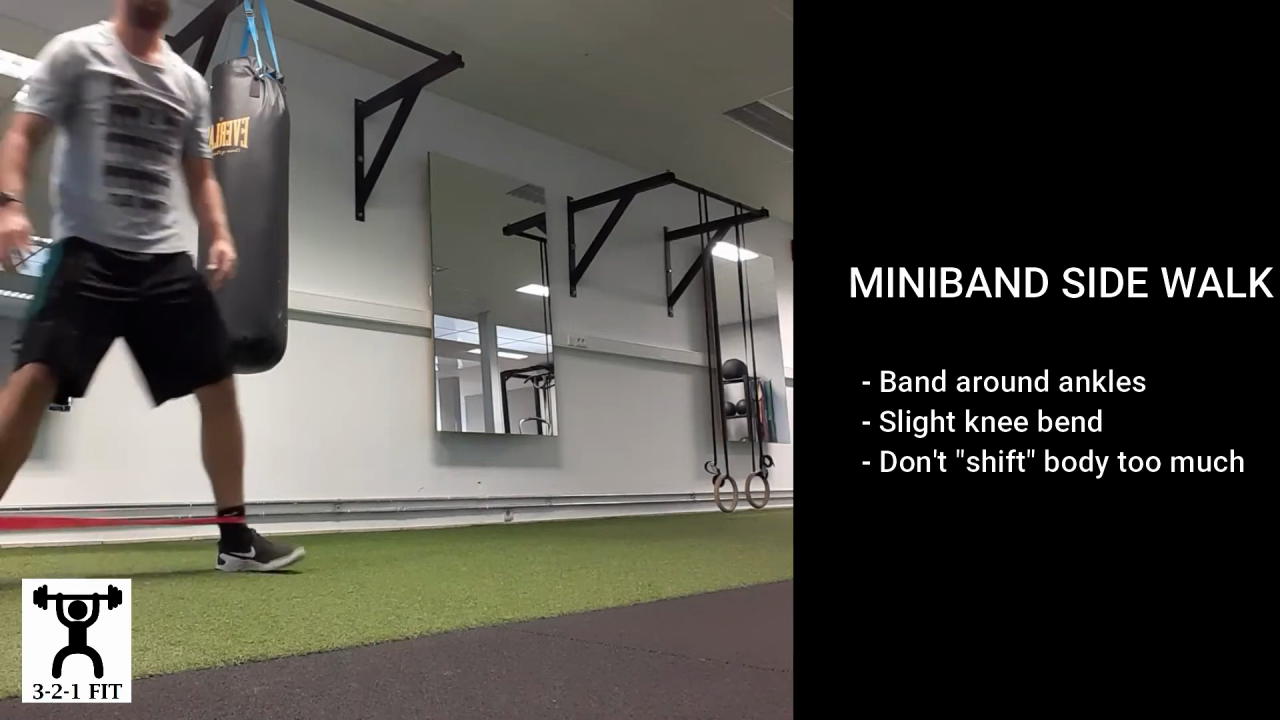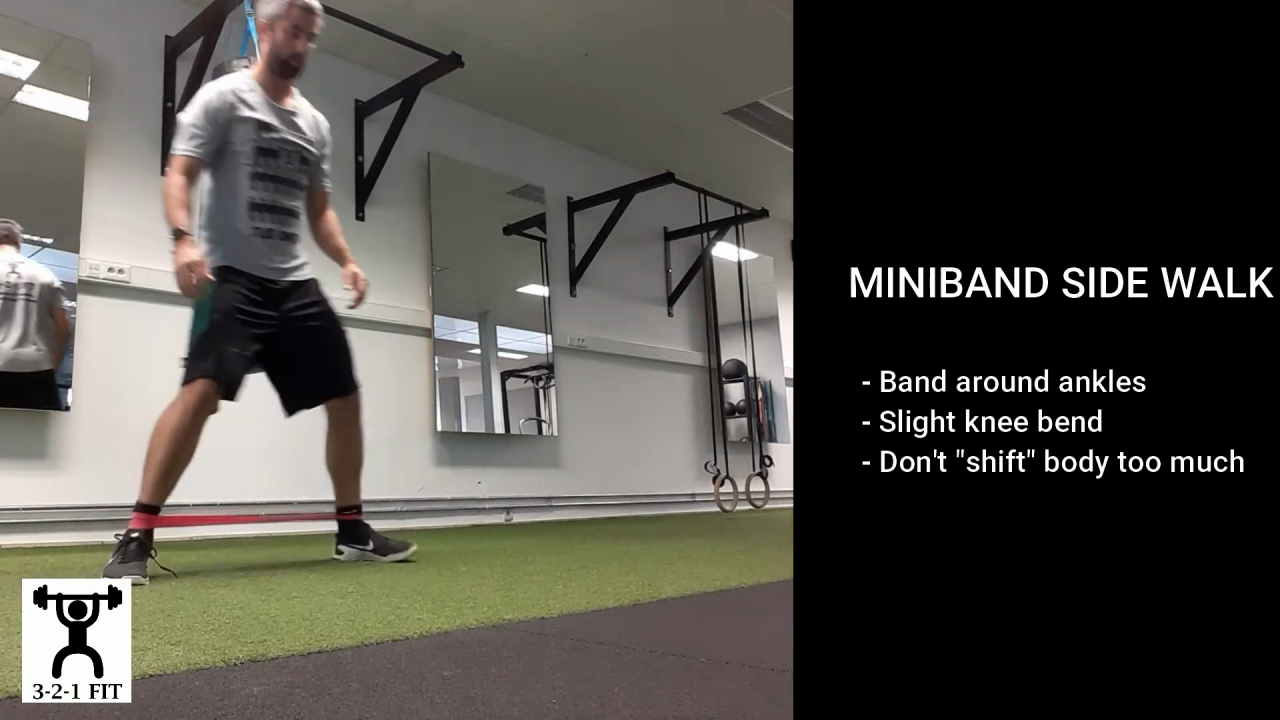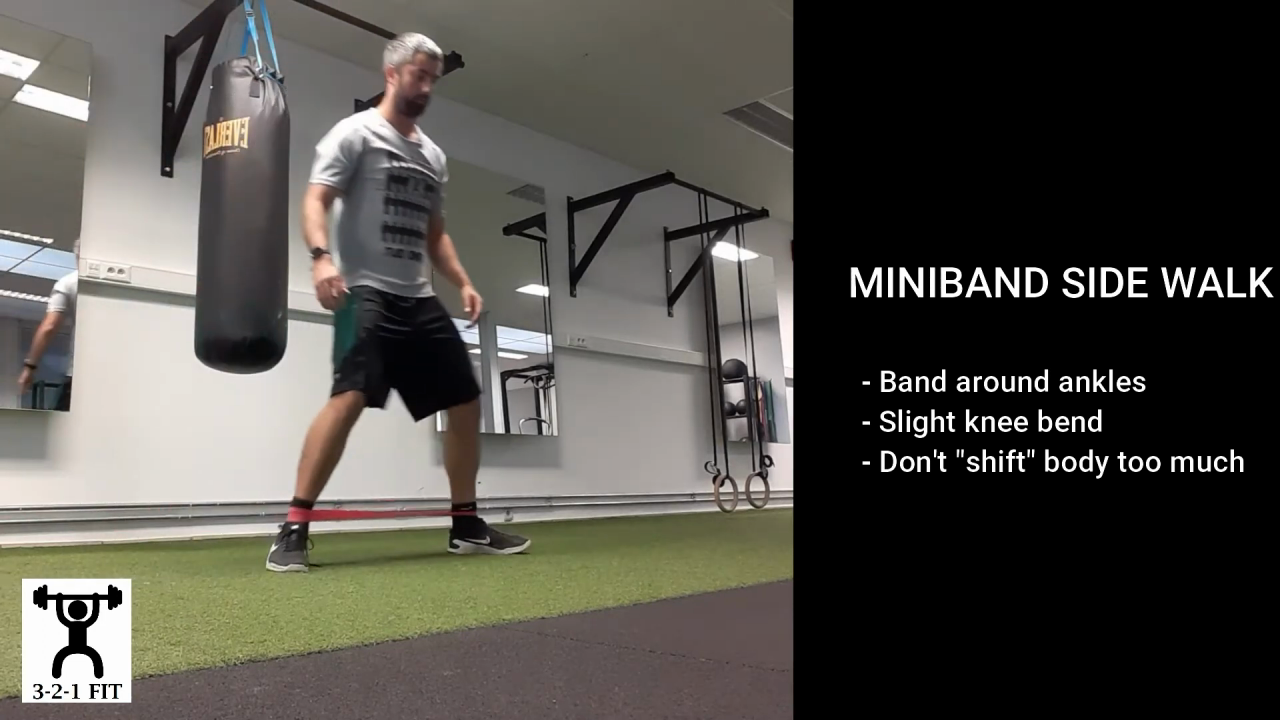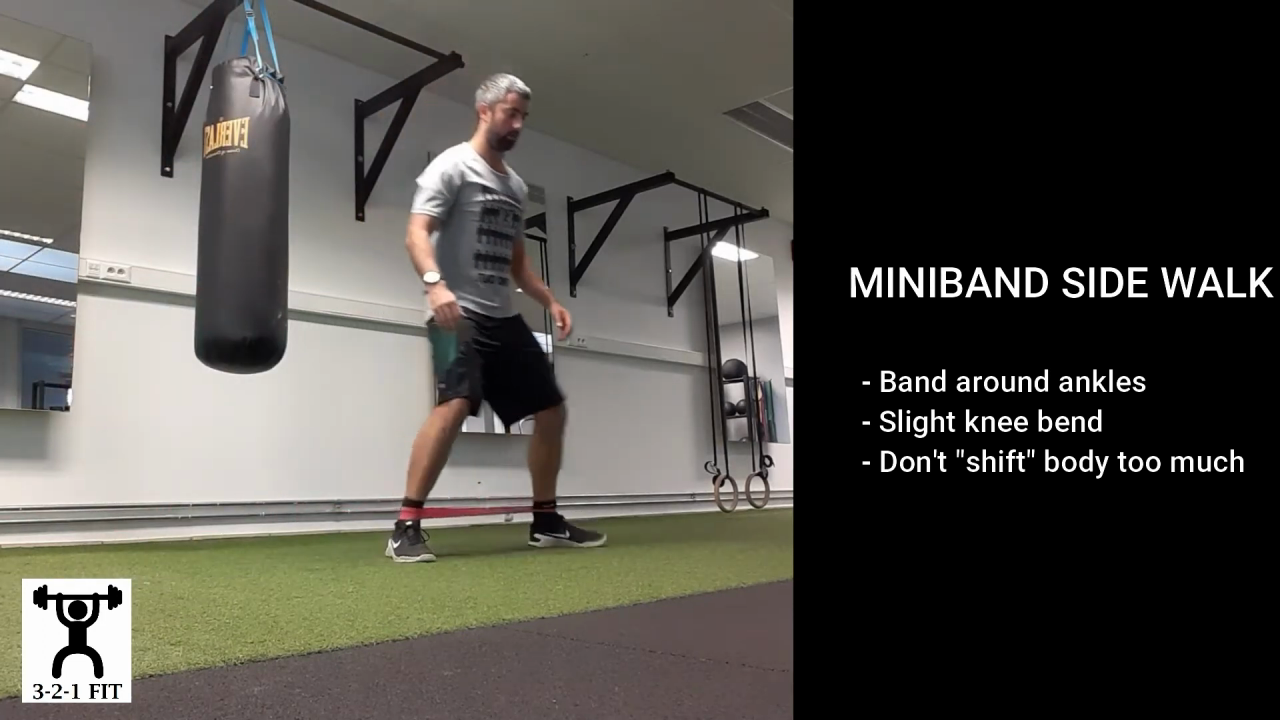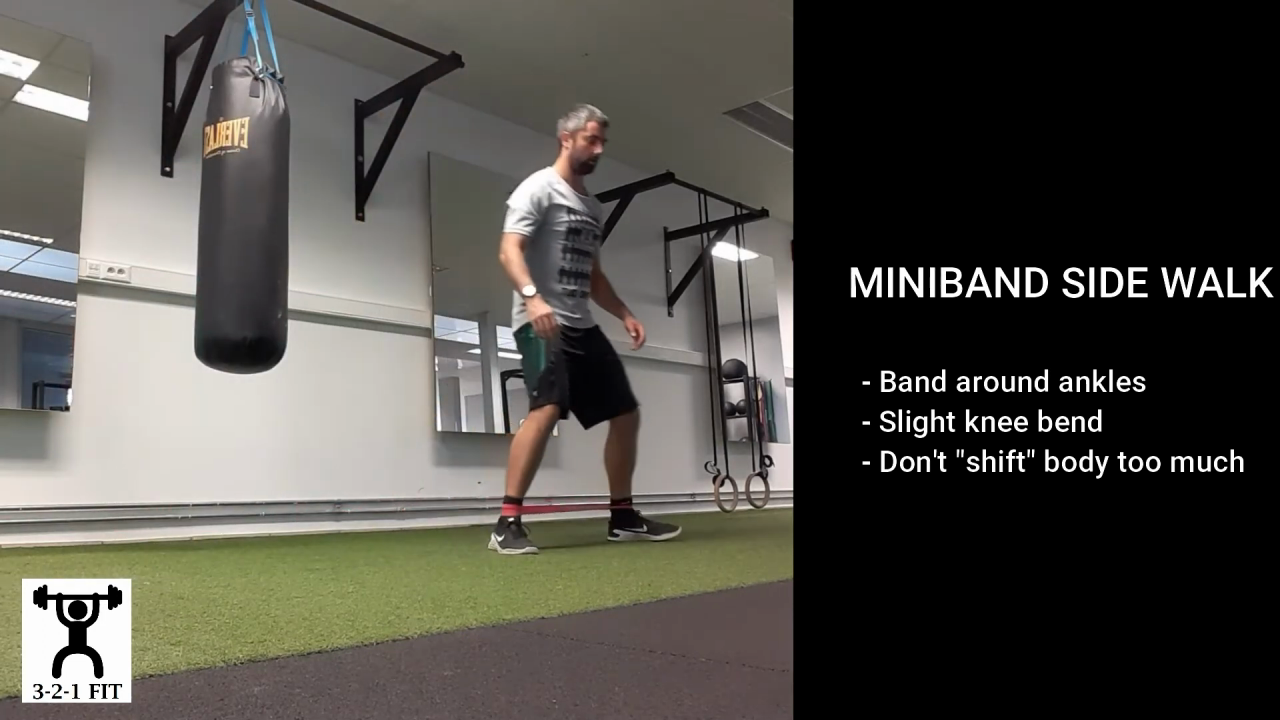
dt=1s
person 1, frame 1
left shoulder: (189, 82)
right shoulder: (78, 51)
left elbow: (200, 175)
left wrist: (220, 236)
left hip: (166, 259)
right hip: (91, 249)
left knee: (219, 389)
left ankle: (235, 536)
person 1, frame 2
left shoulder: (315, 124)
right shoulder: (224, 98)
right elbow: (180, 175)
left wrist: (346, 261)
right wrist: (184, 238)
left hip: (296, 283)
right hip: (235, 276)
left knee: (344, 398)
right knee: (199, 391)
left ankle: (352, 530)
right ankle: (137, 536)
person 1, frame 3
left shoulder: (432, 154)
right shoulder: (355, 133)
right elbow: (316, 201)
left wrist: (462, 282)
right wrist: (323, 257)
left hip: (420, 299)
right hip: (367, 292)
left knee: (465, 402)
right knee: (349, 397)
left ankle: (466, 524)
right ankle: (293, 528)
person 1, frame 4
left shoulder: (515, 185)
right shoulder: (452, 166)
right elbow: (418, 231)
left wrist: (549, 300)
right wrist: (436, 283)
left hip: (504, 316)
right hip: (459, 313)
left knee: (550, 408)
right knee: (454, 404)
left ankle: (545, 520)
right ankle: (406, 526)
person 1, frame 5
left shoulder: (592, 206)
right shoulder: (539, 188)
right elbow: (509, 250)
left wrist: (625, 314)
right wrist: (532, 297)
left hip: (582, 325)
right hip: (542, 323)
left knee: (626, 413)
right knee: (546, 408)
left ankle: (623, 516)
right ankle: (507, 522)
